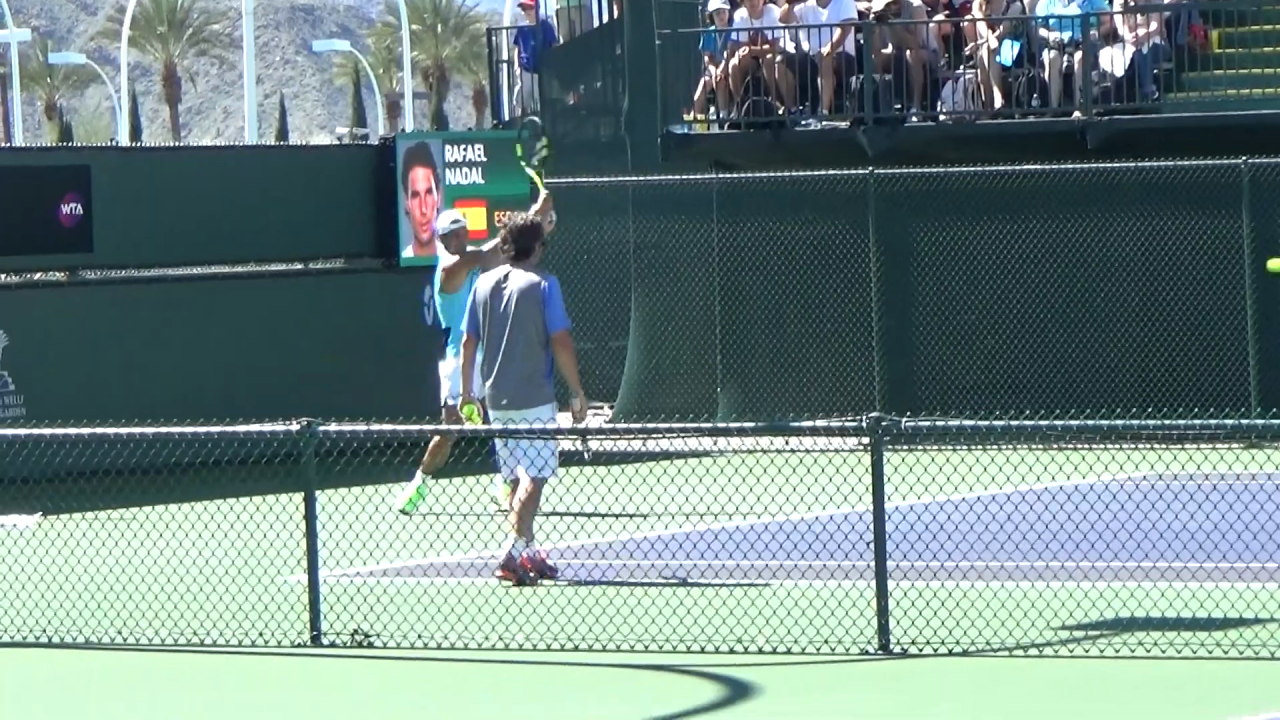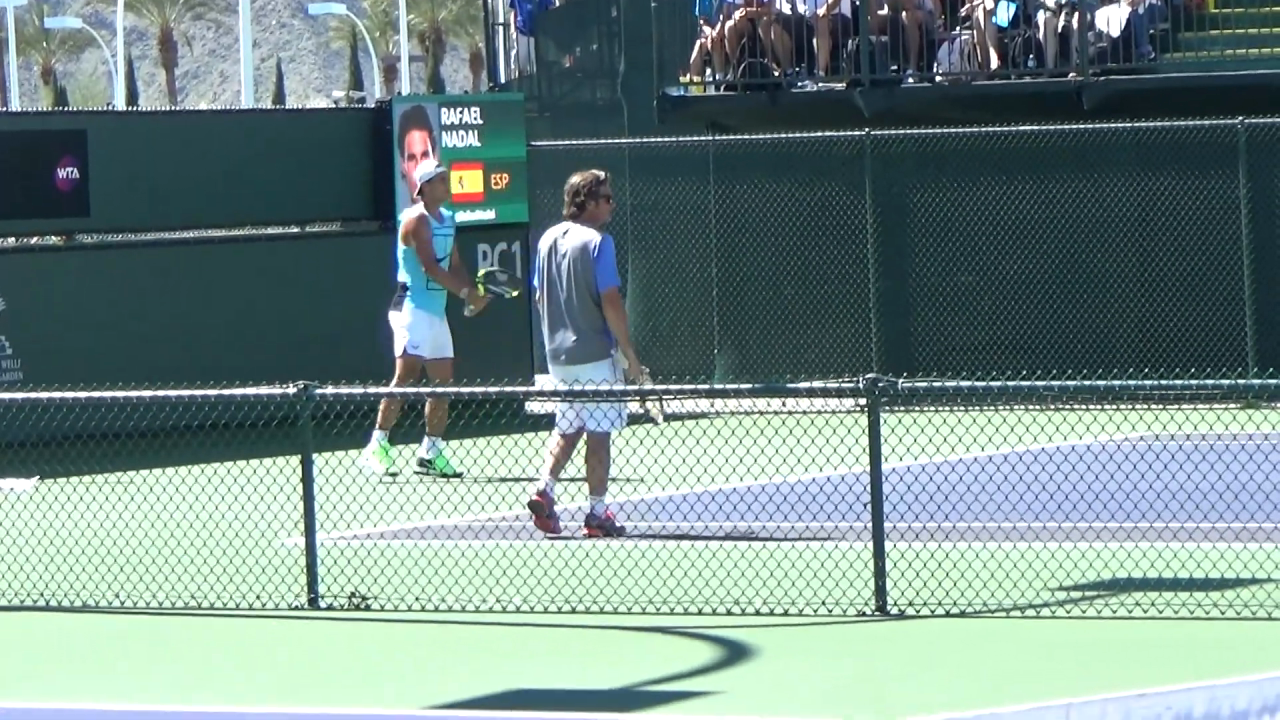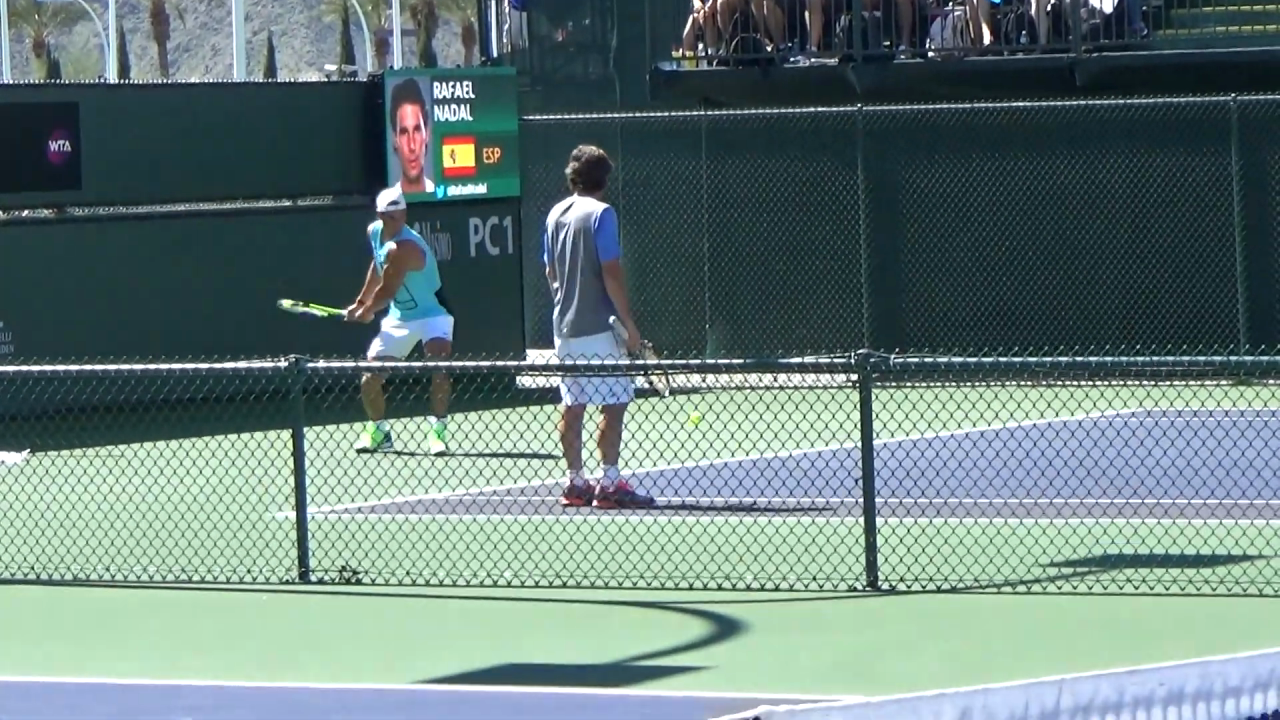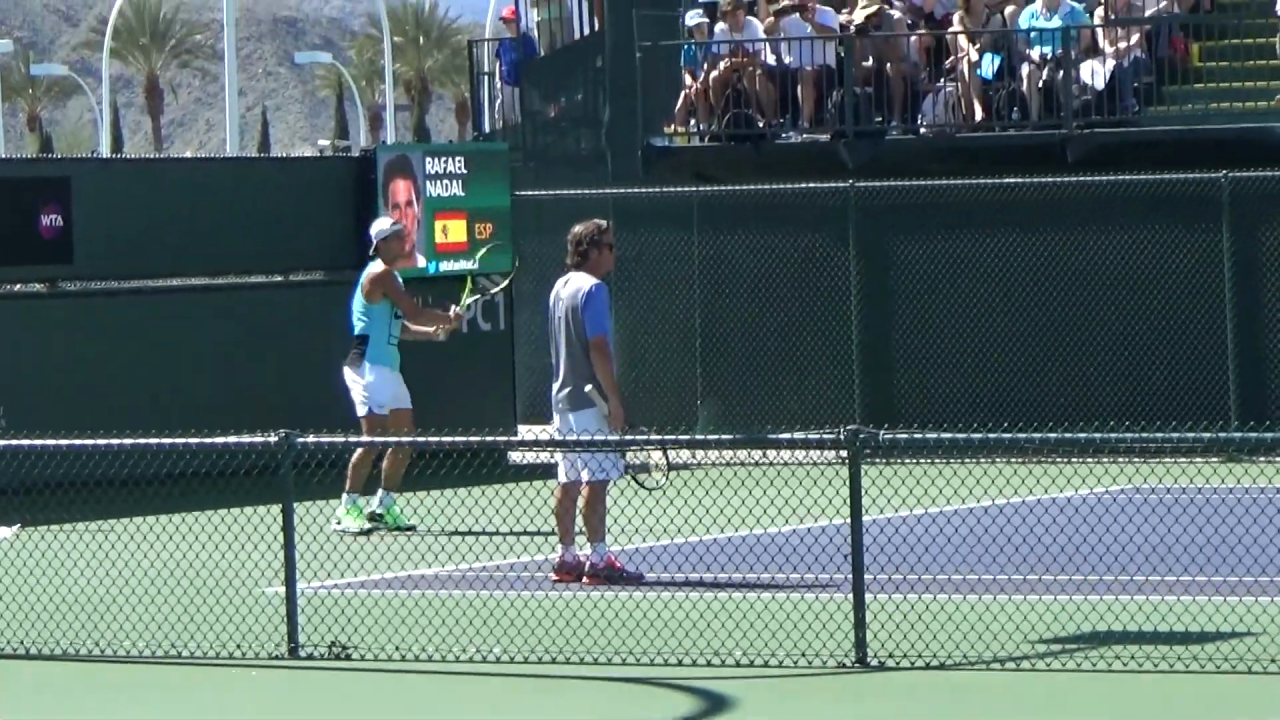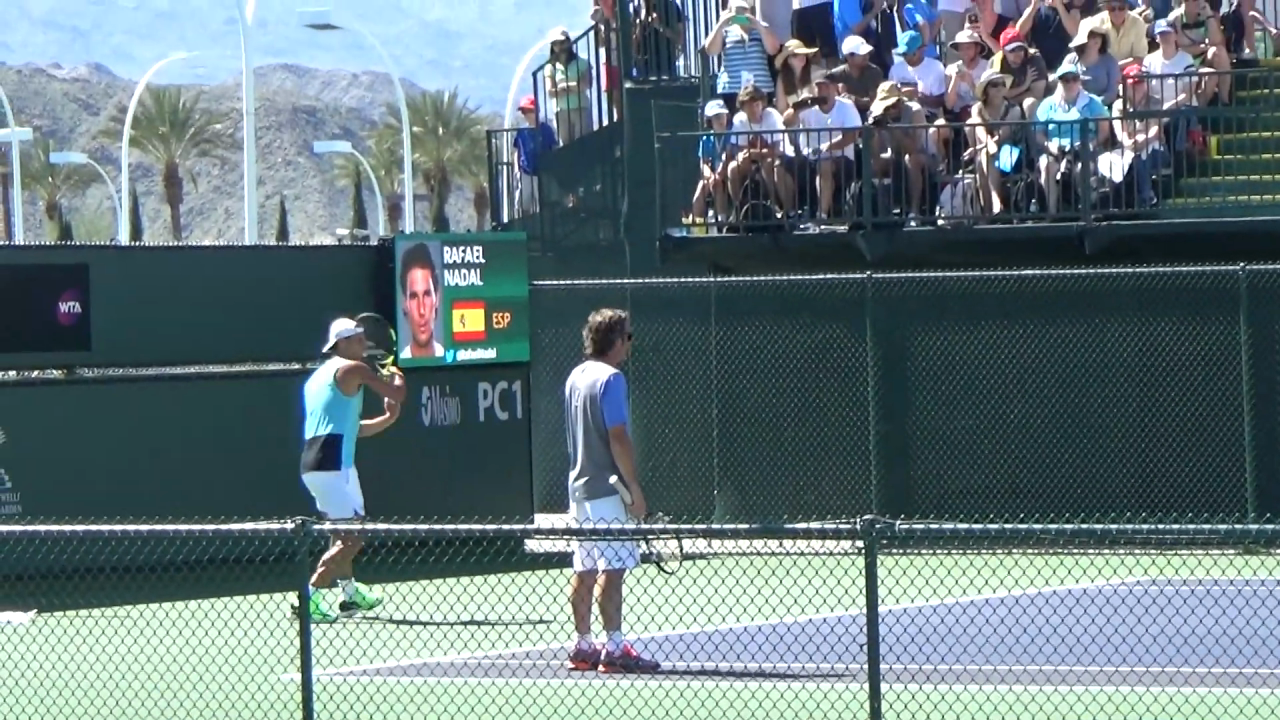
dt=1s
person 1, frame 1
left shoulder: (484, 283)
right shoulder: (543, 285)
left elbow: (468, 342)
right elbow: (561, 344)
left wrist: (467, 390)
right wrist: (577, 392)
left hip: (497, 400)
right hip: (534, 401)
left knee: (519, 478)
right knee: (532, 480)
left ankle: (527, 554)
right ankle: (513, 556)
person 1, frame 2
left shoulder: (548, 238)
right shoulder: (598, 242)
left elbow: (539, 296)
right elbow: (611, 303)
right wrist: (629, 353)
left hip: (558, 354)
right hip: (595, 355)
left knee: (568, 428)
right knee: (598, 433)
left ankle: (543, 488)
right ankle: (597, 515)
person 1, frame 3
left shoulder: (555, 214)
right shoulder: (601, 213)
right elbow: (611, 273)
right wrist: (629, 323)
left hip: (564, 326)
right hip: (598, 326)
left knee: (572, 405)
right knee: (613, 404)
left ankle: (576, 483)
right ankle: (609, 484)
person 1, frame 4
left shoulder: (560, 287)
right shoulder: (593, 289)
right elbow: (598, 350)
right wrist: (614, 400)
left hip: (564, 398)
right hip: (590, 402)
left knee: (568, 481)
right knee: (596, 480)
left ankle: (567, 559)
right ankle: (598, 561)
person 1, frame 5
left shoulder: (576, 376)
right shoulder: (611, 378)
right elbow: (618, 438)
right wrist: (635, 488)
left hip: (580, 485)
right hip: (607, 489)
left knee: (584, 570)
right knee: (612, 569)
left ankle: (583, 646)
right ankle: (614, 649)
person 2, frame 1
left shoulder: (470, 260)
right shoulder: (451, 266)
right elbow: (491, 253)
left wrist: (541, 221)
right wrist: (531, 218)
right hip: (460, 357)
right knee: (451, 428)
left ankle: (506, 487)
right ankle: (418, 487)
person 2, frame 2
left shoulder: (447, 218)
right shoulder: (417, 218)
left elbow: (455, 265)
right elbow: (430, 268)
left wrist: (469, 292)
right wrist: (465, 291)
left hip: (437, 313)
right hip: (413, 310)
left knee: (444, 384)
right knee: (405, 377)
left ankle: (430, 454)
right ankle: (377, 446)
person 2, frame 3
left shoulder: (404, 248)
right shoulder: (374, 232)
left elbow: (386, 292)
left wrist: (365, 311)
right wrist: (360, 302)
left hip: (432, 314)
right hip: (400, 317)
right knee: (369, 379)
left ankle: (439, 431)
right ankle: (379, 431)
person 2, frame 4
left shoulder: (386, 275)
right shoulder: (381, 274)
left elbow: (398, 326)
right elbow: (416, 312)
left wrist: (434, 331)
right wrist: (448, 317)
left hip: (387, 368)
right hip: (368, 367)
left knee: (404, 439)
right knee: (374, 438)
left ankle: (383, 507)
right ankle: (347, 510)
person 2, frame 5
left shoulder: (318, 376)
right shoulder: (352, 368)
right elbow: (397, 395)
left wrist: (386, 419)
right wrist: (397, 378)
left hip: (319, 464)
right hip: (333, 466)
left knee: (347, 533)
right knee: (351, 538)
left ankle: (350, 593)
right ankle: (310, 597)
